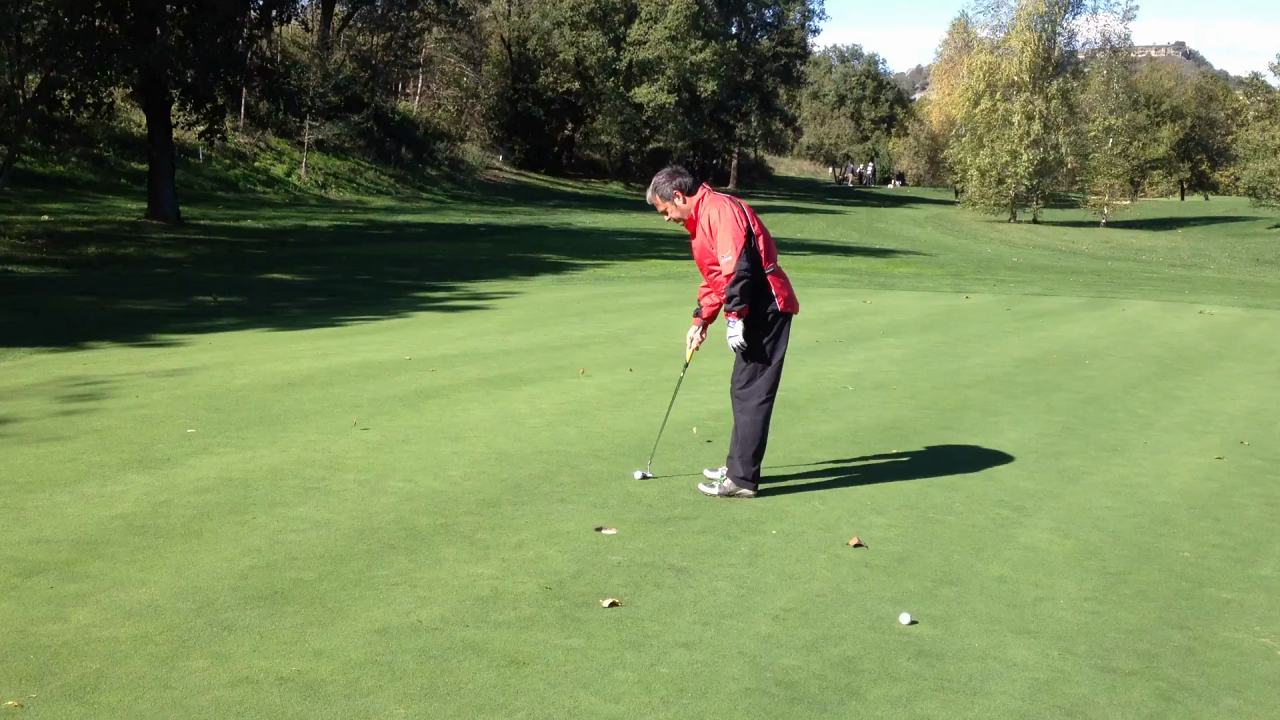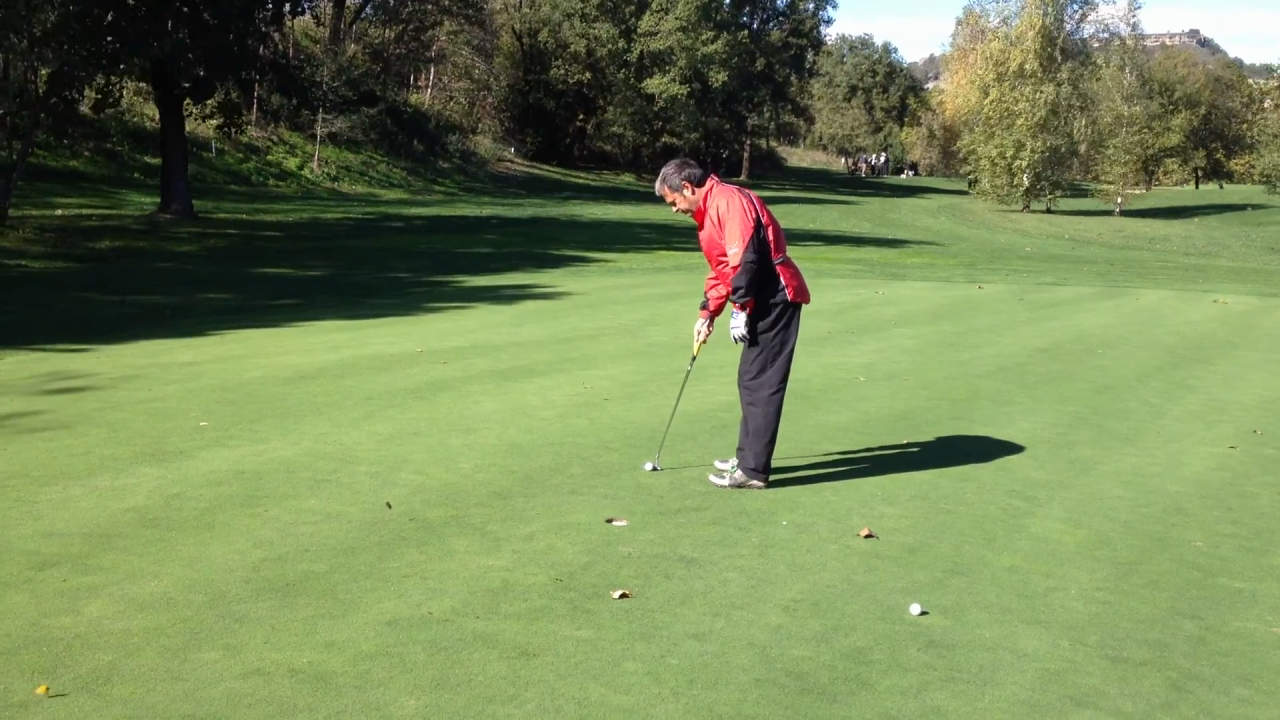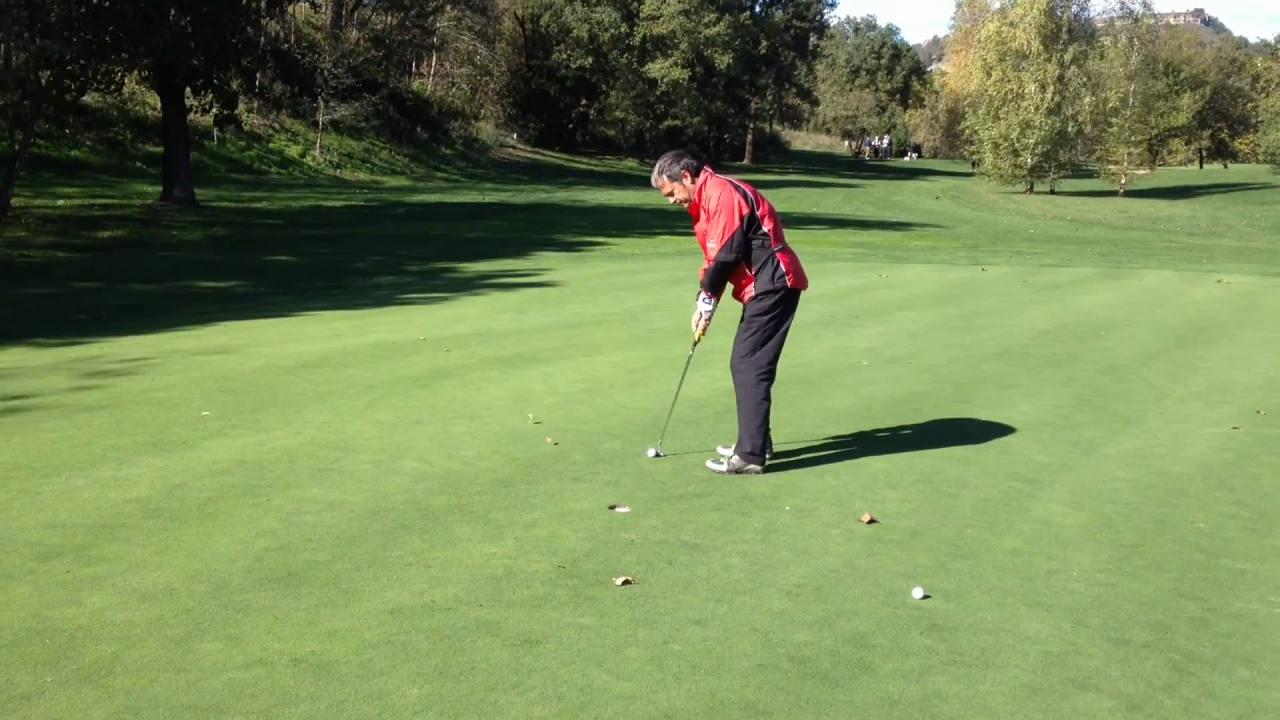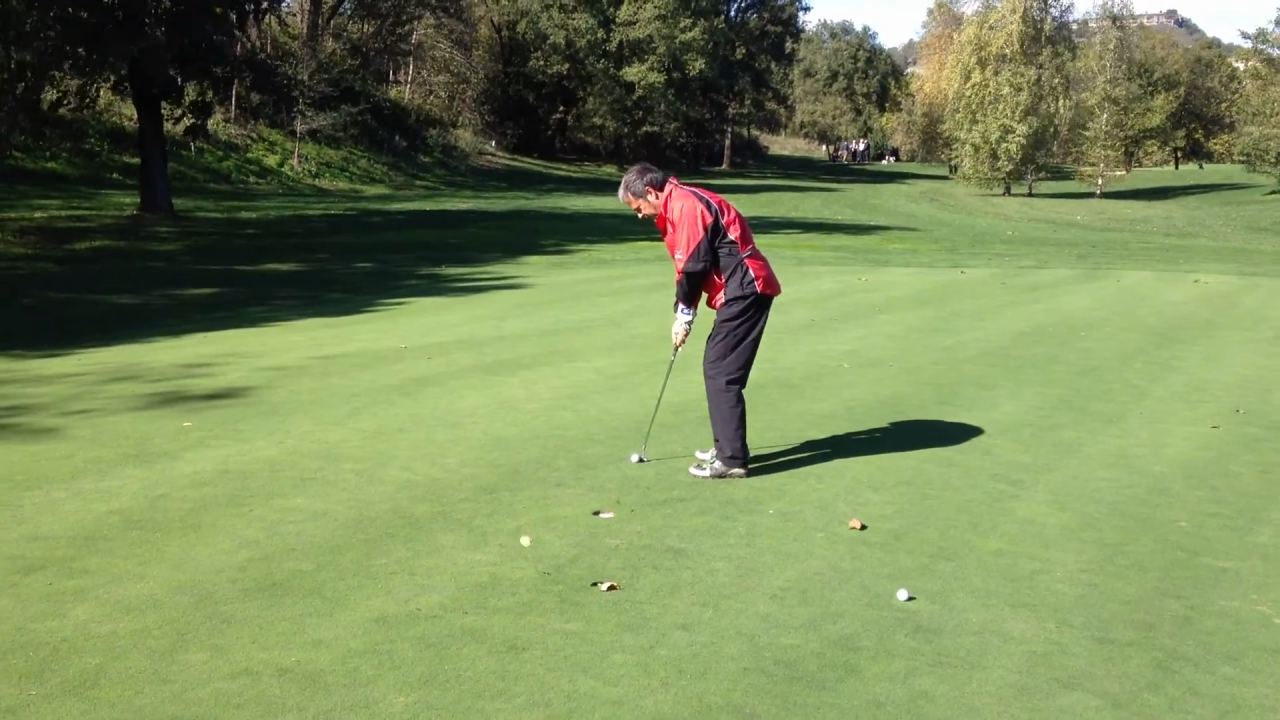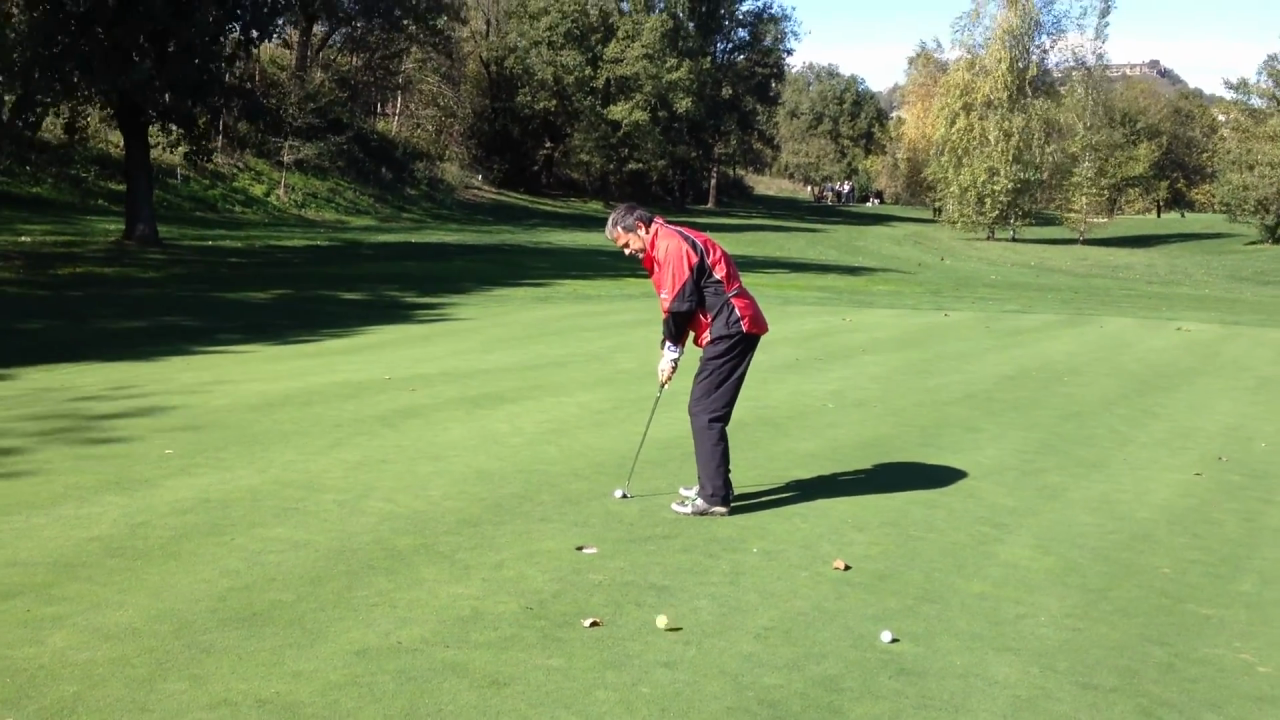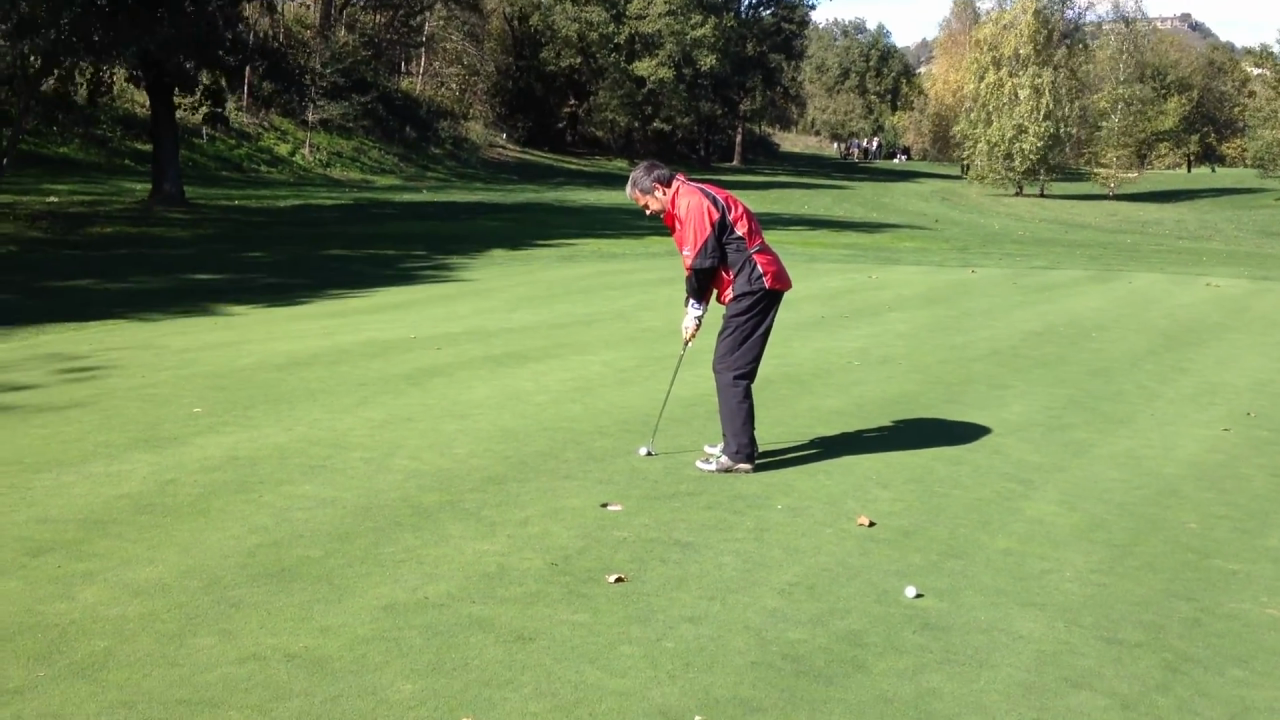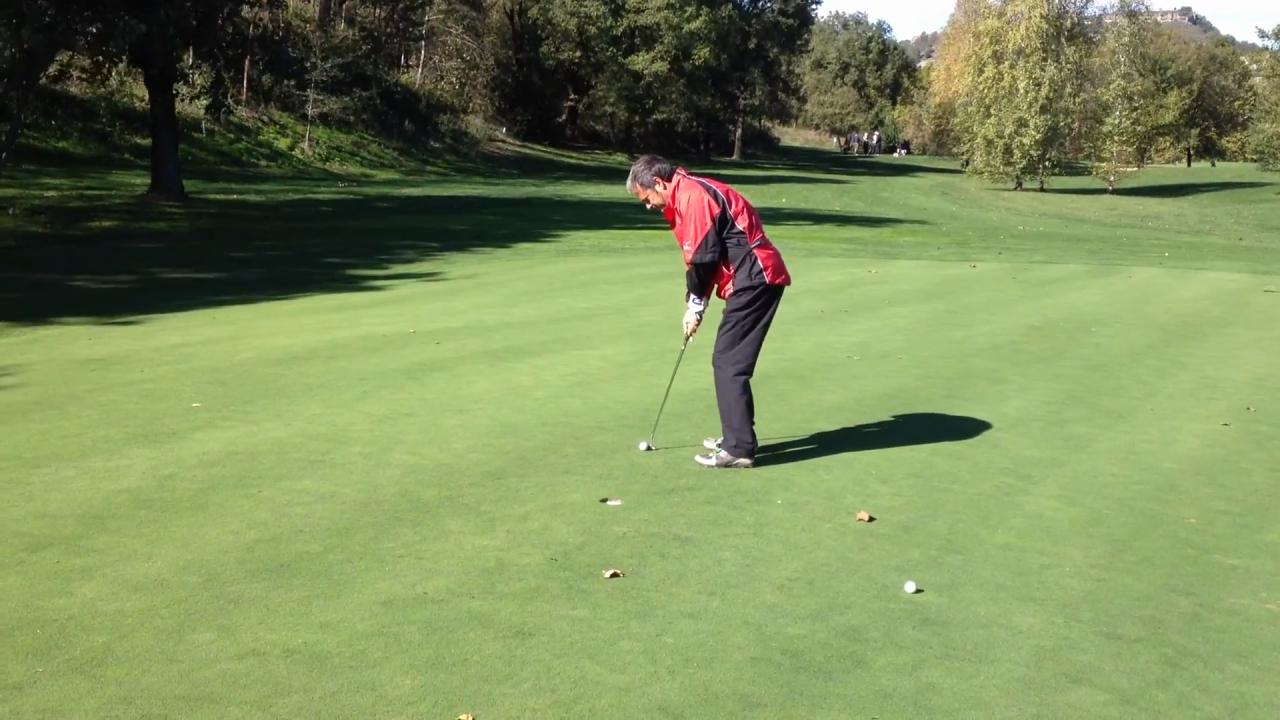
dt=0.7s
person 1, frame 1
left shoulder: (719, 209)
right shoulder: (700, 220)
left elbow: (738, 268)
right elbow: (715, 277)
left wrist: (734, 318)
right wrist: (701, 320)
left hip: (765, 307)
right hip: (755, 309)
left knee: (750, 391)
right knee: (744, 389)
left ankle: (742, 478)
right ankle: (739, 465)
person 1, frame 2
left shoulder: (728, 200)
right shoulder: (707, 211)
left elbow: (745, 259)
right elbow: (721, 268)
left wrist: (739, 309)
right wrist: (707, 313)
left hip: (775, 297)
right hip: (766, 300)
left knee: (761, 382)
right knee: (750, 379)
left ankle: (754, 469)
right ankle: (749, 456)
person 1, frame 3
left shoulder: (720, 193)
right shoulder: (703, 200)
left elbow: (725, 254)
right elbow: (714, 256)
left wrist: (707, 298)
right wrist: (704, 304)
left hip: (773, 283)
right hip: (764, 285)
left knee: (748, 365)
right knee: (746, 362)
left ankle: (751, 455)
right ankle: (756, 441)
person 1, frame 4
left shoulder: (685, 205)
right shoulder: (677, 206)
left elbow: (694, 265)
right elbow: (688, 265)
left wrist: (685, 312)
right wrist: (682, 312)
left hip: (745, 289)
right hip: (741, 289)
left knee: (720, 371)
right knee: (718, 367)
left ankle: (732, 459)
right ankle: (729, 446)
person 1, frame 5
left shoulder: (671, 244)
right shoulder: (664, 244)
left elbow: (680, 304)
right elbow: (677, 303)
left wrist: (670, 351)
right wrist: (670, 350)
left hip: (732, 327)
right hip: (731, 327)
left knee: (704, 410)
right knee: (706, 408)
left ankle: (714, 497)
right ankle: (714, 485)
person 1, frame 6
left shoulder: (692, 201)
right shoulder: (687, 201)
left elbow: (702, 262)
right elbow: (701, 261)
left wrist: (694, 309)
right wrist: (694, 309)
left hip: (754, 284)
right hip: (755, 283)
left knee: (729, 367)
right knee: (731, 365)
left ankle: (739, 454)
right ankle: (739, 442)
person 1, frame 7
left shoulder: (692, 195)
right shoulder: (688, 195)
left elbow: (703, 256)
right elbow: (701, 255)
left wrist: (695, 305)
right wrist: (696, 304)
left hip: (754, 278)
right hip: (755, 278)
left knee: (728, 362)
right knee: (731, 360)
left ankle: (739, 448)
right ankle: (739, 437)
